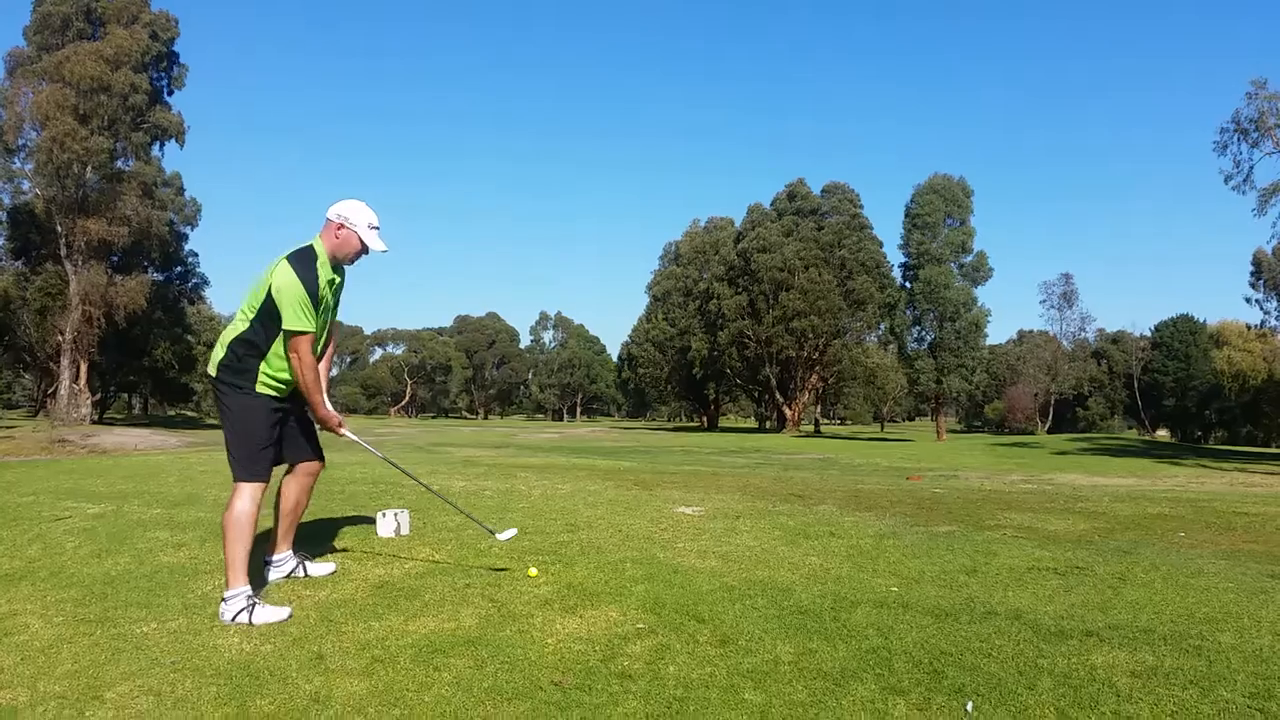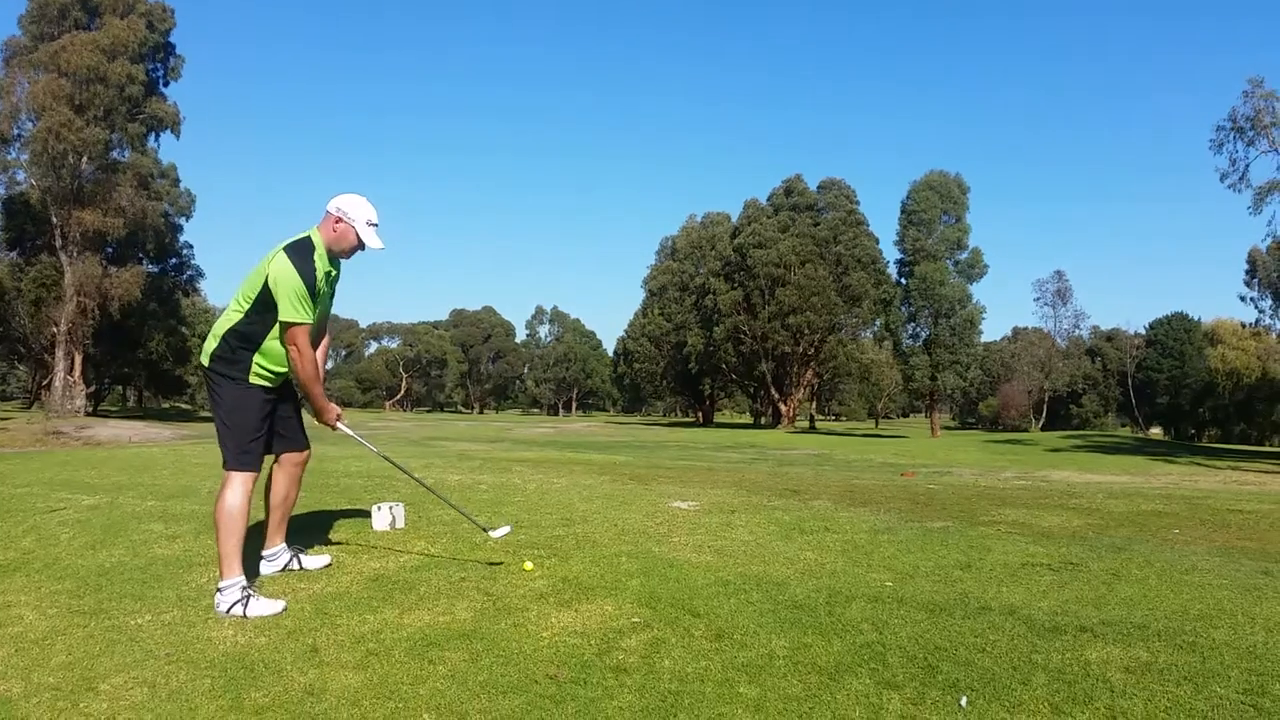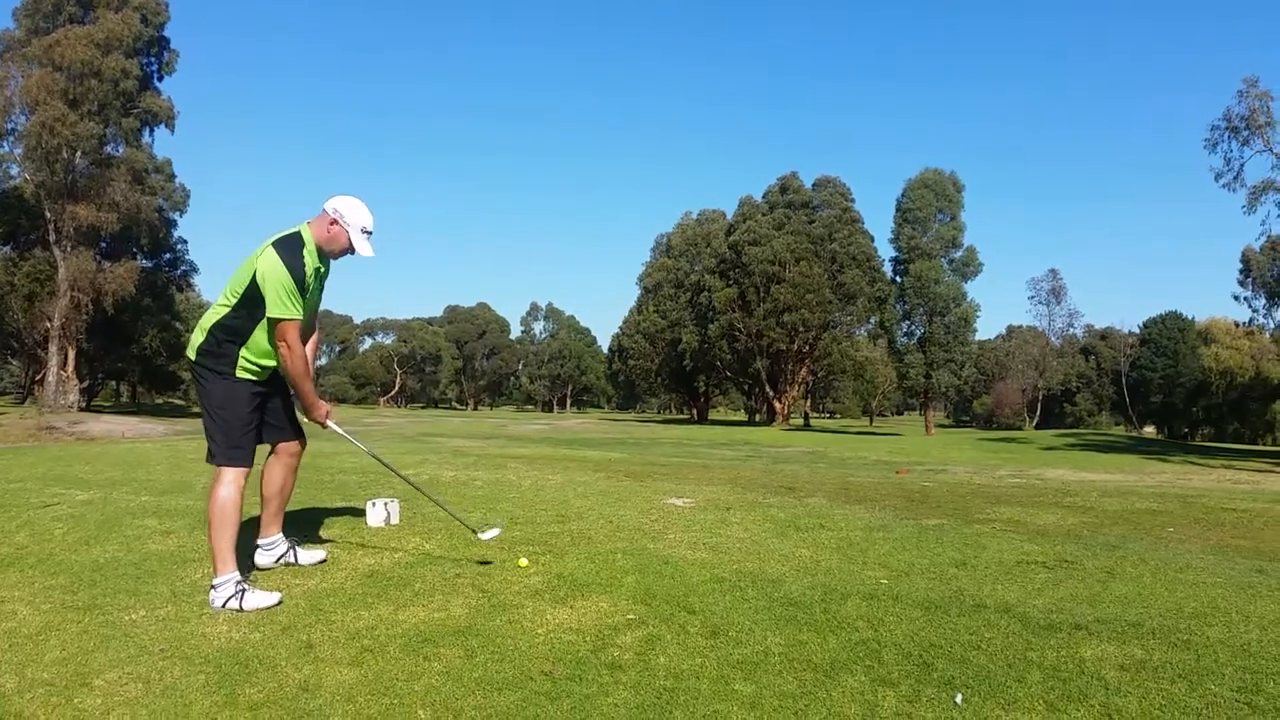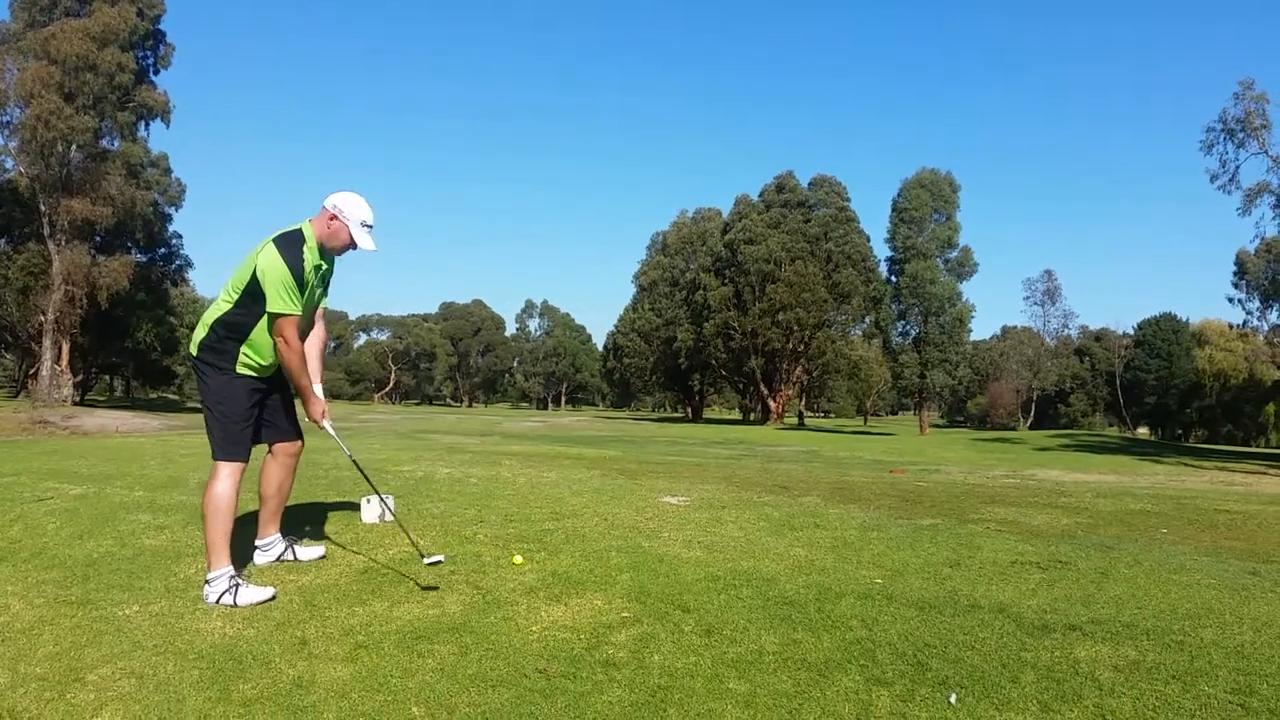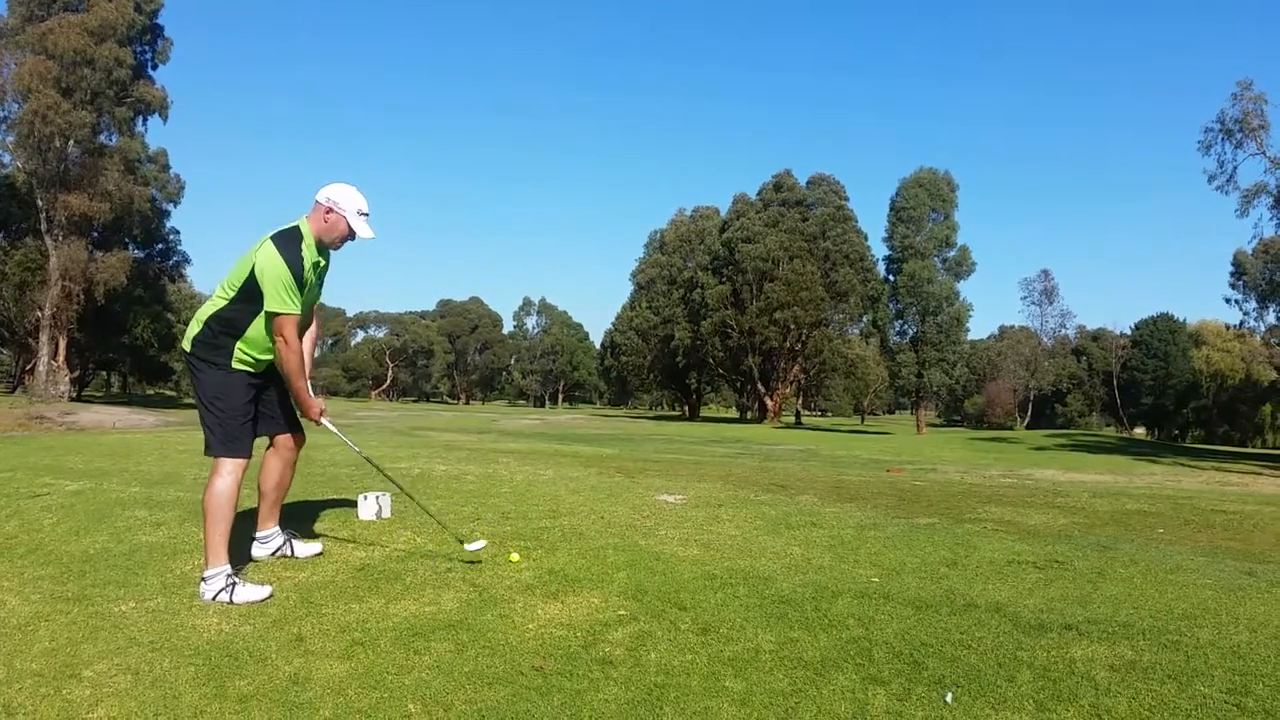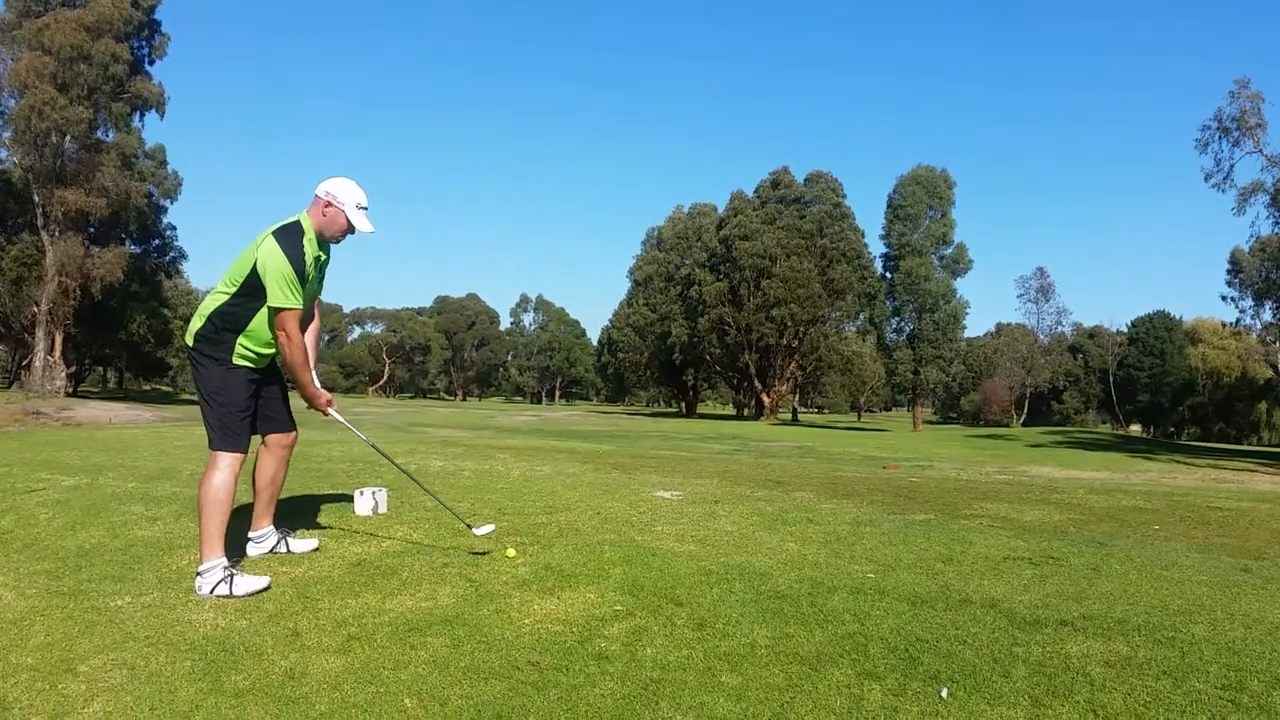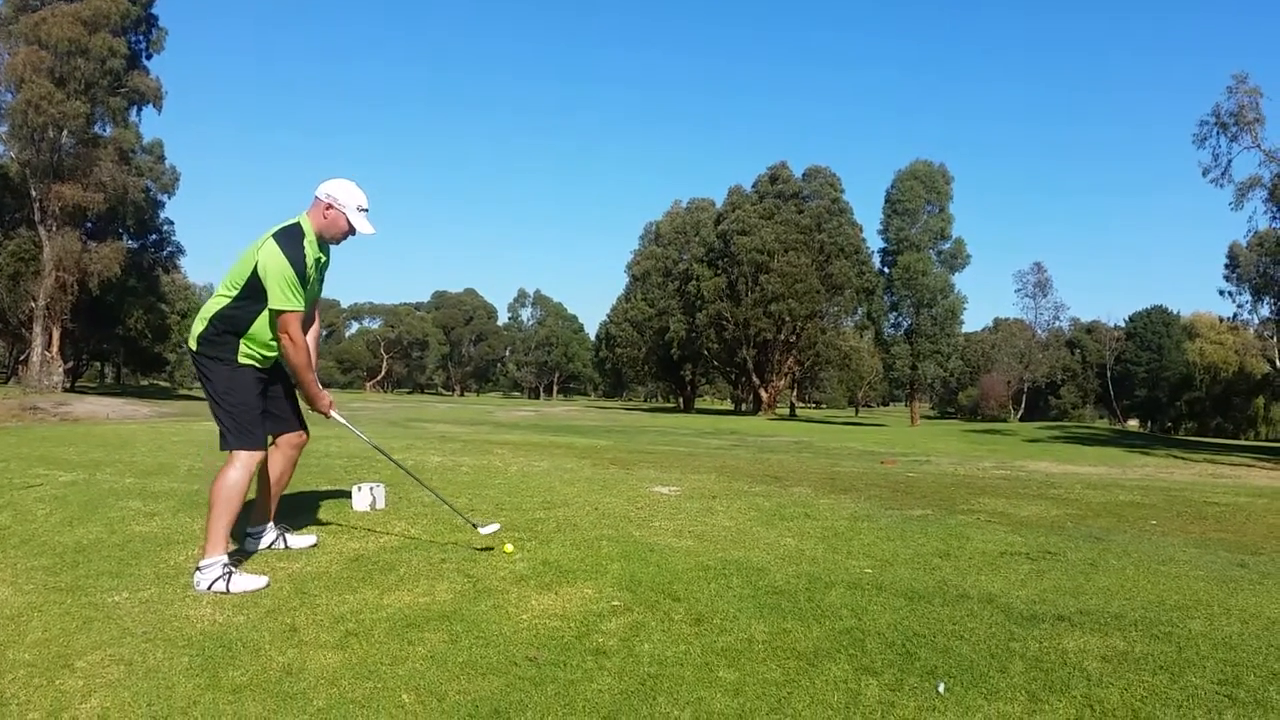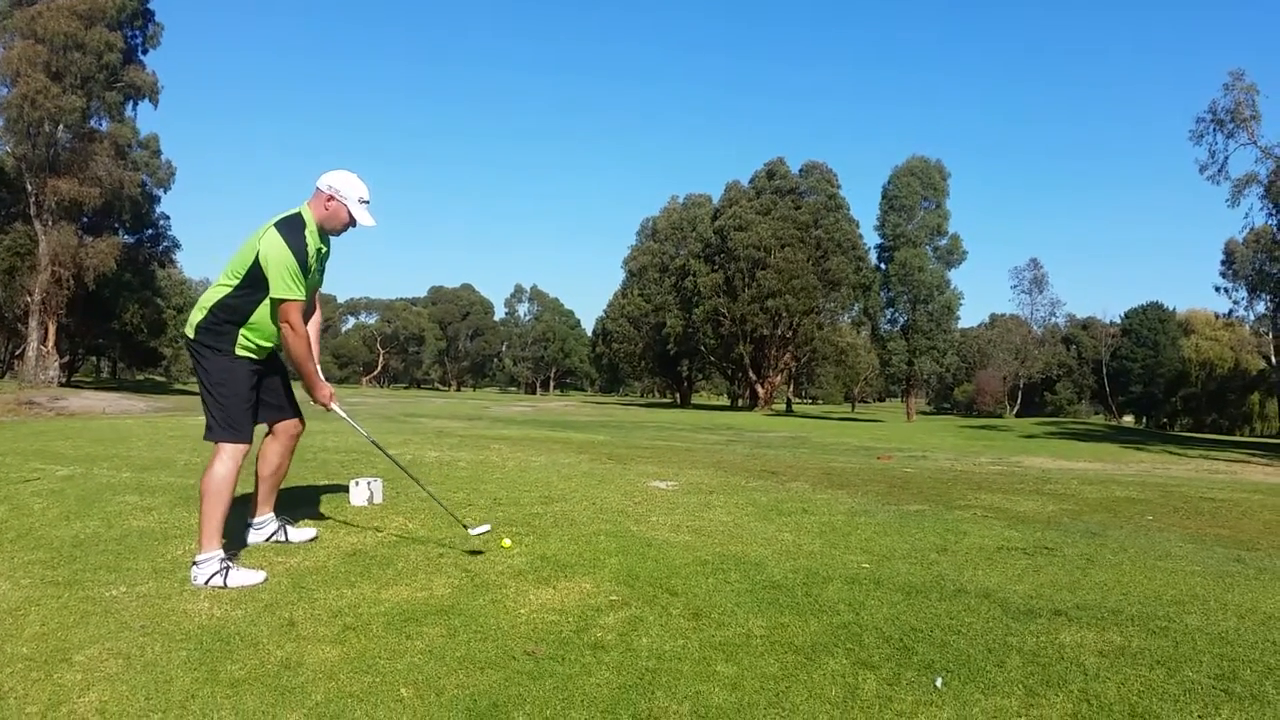
dt=0.4s
person 1, frame 1
left shoulder: (333, 272)
right shoulder: (298, 273)
left elbow: (325, 339)
right elbow: (300, 355)
left wrist: (320, 398)
right wrist: (320, 411)
left hip: (279, 381)
right hip: (244, 379)
left knee: (308, 462)
right knee: (251, 482)
left ankle: (281, 558)
right ankle: (236, 597)
person 1, frame 2
left shoulder: (329, 264)
right shoulder: (295, 265)
left elbow: (320, 332)
right elbow: (299, 347)
left wrist: (316, 391)
right wrist: (321, 405)
left hip: (271, 371)
right hip: (236, 370)
left knee: (294, 454)
right knee: (243, 471)
left ankle: (274, 552)
right ankle: (231, 588)
person 1, frame 3
left shoulder: (318, 259)
right shoulder: (284, 260)
left elbow: (308, 329)
right elbow: (288, 343)
left wrist: (307, 391)
right wrist: (311, 401)
left hip: (259, 364)
right hip: (223, 364)
left knee: (289, 444)
right knee: (233, 466)
left ankle: (270, 543)
right ankle: (225, 584)
person 1, frame 4
left shoulder: (323, 259)
right shoulder: (284, 256)
left elbow: (314, 326)
right elbow: (286, 338)
left wrist: (317, 389)
right wrist: (308, 396)
left hip: (263, 364)
right hip: (225, 360)
left knee: (287, 446)
right knee: (231, 461)
left ankle: (268, 542)
right ankle: (219, 578)
person 1, frame 5
left shoulder: (318, 254)
right shoulder: (283, 254)
left elbow: (307, 323)
right elbow: (286, 337)
left wrist: (304, 386)
right wrist: (303, 399)
left hip: (255, 358)
right hip: (217, 356)
left knee: (288, 438)
right knee: (231, 458)
left ankle: (267, 535)
right ankle: (216, 576)
person 1, frame 6
left shoulder: (318, 248)
right shoulder: (285, 248)
left elbow: (309, 315)
right elbow: (287, 332)
left wrist: (311, 378)
right wrist: (310, 391)
left hip: (256, 353)
right hip: (220, 351)
left knee: (280, 437)
right knee: (228, 453)
left ankle: (262, 534)
right ankle: (212, 569)
person 1, frame 7
left shoulder: (318, 250)
right shoulder: (285, 251)
left elbow: (310, 319)
right elbow: (290, 336)
left wrist: (311, 382)
right wrist: (314, 392)
left hip: (259, 353)
right hip: (223, 351)
left knee: (292, 436)
right knee: (247, 451)
left ankle: (261, 530)
right ankle: (212, 565)
person 1, frame 8
left shoulder: (319, 241)
right shoulder: (287, 240)
left elbow: (311, 309)
right elbow: (291, 324)
left wrist: (316, 372)
right wrist: (313, 383)
left hip: (257, 344)
right hip: (220, 342)
left knee: (287, 425)
right knee: (233, 445)
left ankle: (262, 522)
right ankle: (209, 561)
